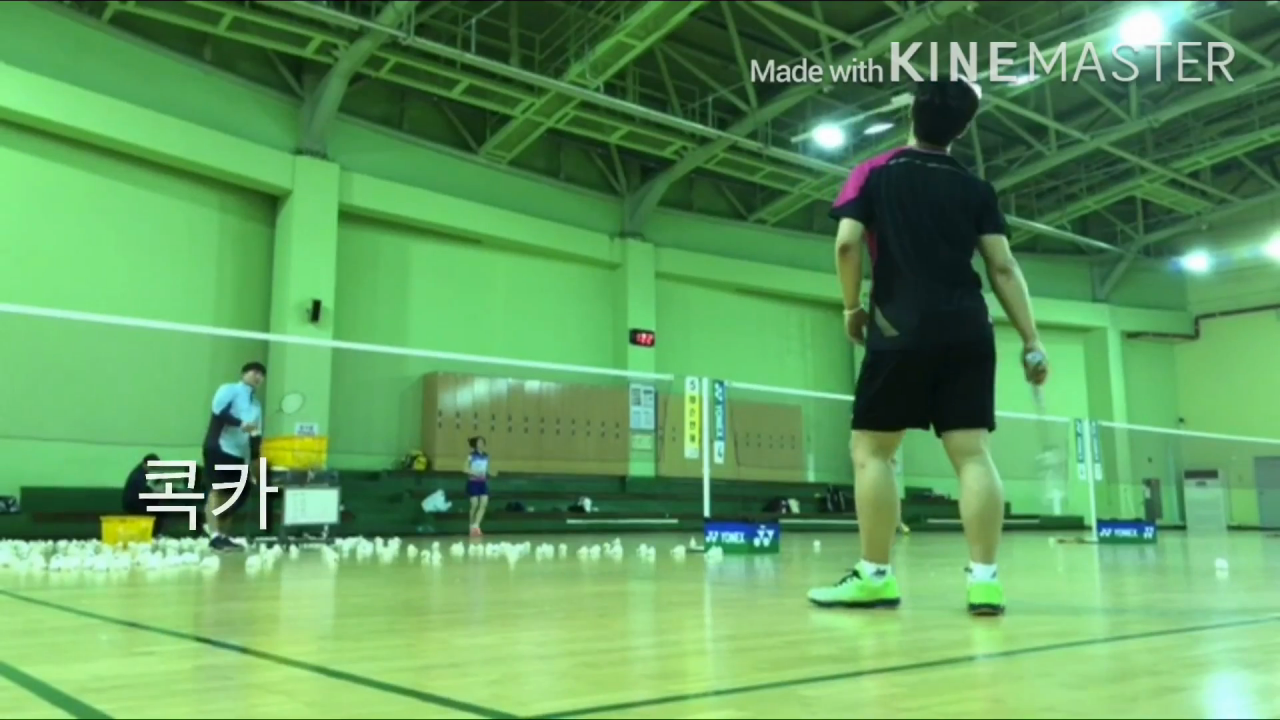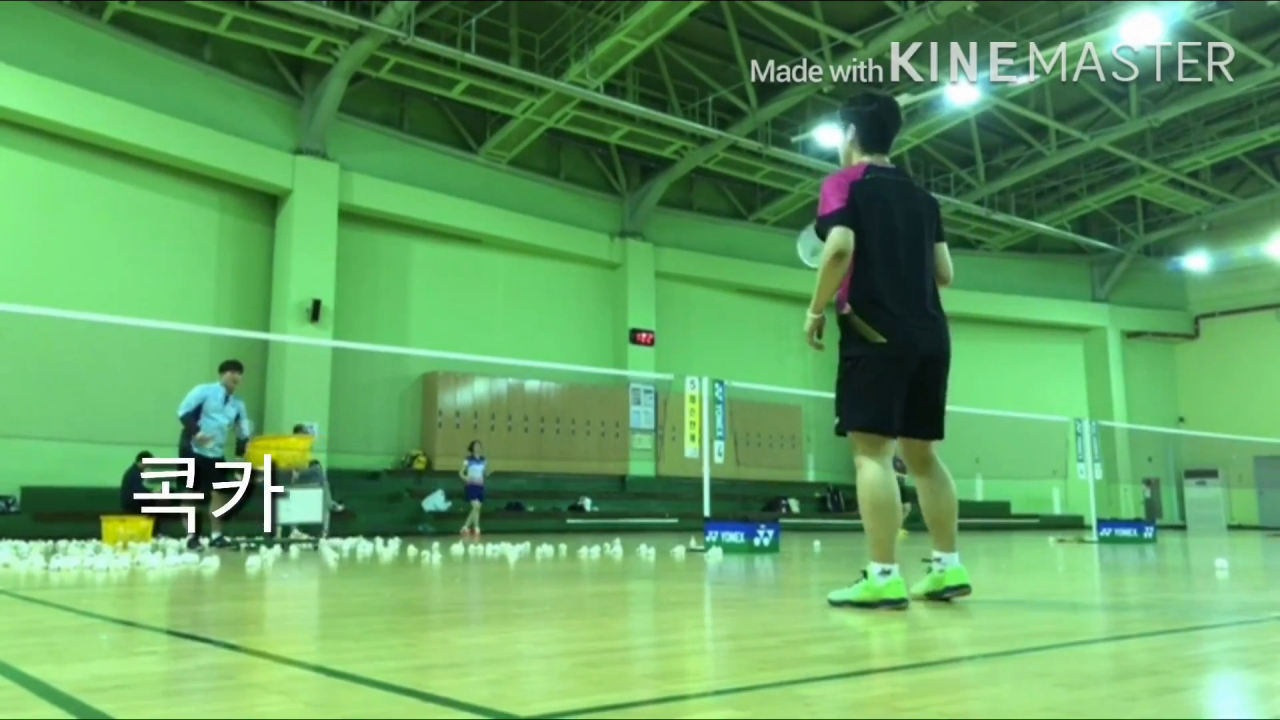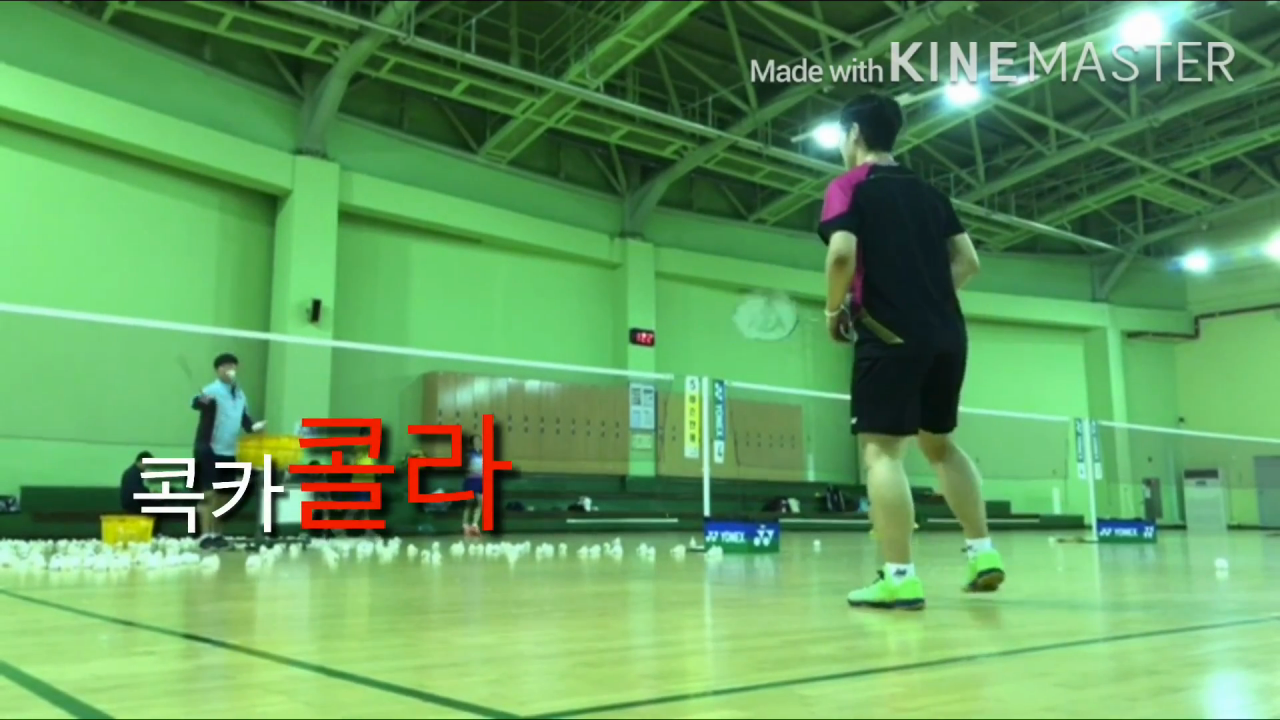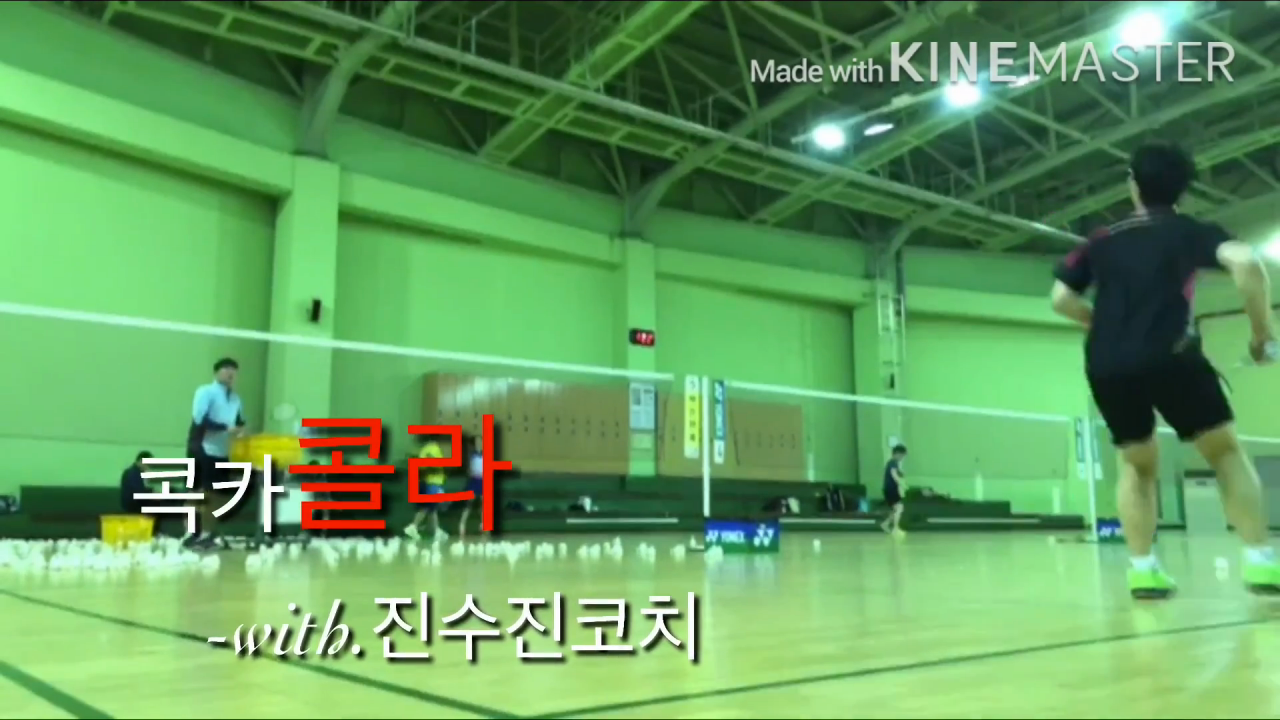
dt=1s
person 1, frame 1
left shoulder: (875, 174)
right shoulder: (977, 189)
left elbow: (847, 243)
right elbow: (1003, 268)
left wrist: (852, 306)
right wrist: (1031, 342)
left hip: (899, 333)
right hip: (966, 334)
left knee: (871, 450)
right knee: (971, 452)
left ankle: (875, 575)
right ankle: (984, 578)
person 1, frame 2
left shoulder: (844, 184)
right shoulder: (922, 196)
left elbow: (840, 249)
right elbow: (944, 272)
left wrist: (816, 310)
left hip: (874, 337)
right hip: (930, 338)
left knee: (870, 452)
right knee: (921, 455)
left ankle: (883, 577)
right ankle: (948, 567)
person 1, frame 3
left shoulder: (848, 187)
right shoulder: (927, 192)
left elbow: (842, 252)
right elbow: (967, 261)
left wrist: (834, 308)
left hip: (890, 336)
right hip: (948, 334)
left knee: (880, 451)
right knee: (939, 444)
left ankle: (898, 578)
right ankle: (982, 552)
person 1, frame 4
left shoulder: (1103, 240)
right shoulder: (1195, 231)
left elbow: (1062, 298)
left hip: (1106, 367)
right hip: (1169, 357)
left knee: (1138, 463)
right knee: (1226, 452)
left ankle: (1143, 567)
person 2, frame 1
left shoulder: (256, 404)
right shoulder: (229, 390)
left elbow: (256, 434)
right elbow: (218, 410)
left wrist: (255, 458)
right wrist: (240, 423)
left hip: (238, 454)
right hip: (218, 448)
left knee: (230, 495)
right knee: (216, 492)
left ankle: (222, 535)
right ankle: (214, 536)
person 2, frame 2
left shoulder: (238, 404)
right shoulder: (203, 391)
left elbow: (243, 432)
right elbow: (183, 412)
left wrist: (241, 454)
right wrist: (196, 432)
left hip: (217, 454)
right hip: (193, 450)
left knee: (219, 494)
left ankle: (216, 536)
right ankle: (192, 537)
person 2, frame 3
left shoulder: (240, 394)
right shoulder: (212, 390)
left elbow: (244, 416)
right elbow: (197, 403)
left wrist: (252, 426)
right wrist: (202, 400)
left hip: (229, 452)
right hip: (209, 450)
left knee: (222, 494)
right knee: (208, 493)
left ankle: (216, 534)
right ankle: (205, 536)
person 2, frame 4
left shoulder: (235, 398)
right shoulder: (205, 392)
left elbow: (238, 422)
right elbow: (199, 419)
left wrist: (240, 429)
right wrist: (225, 428)
left hip: (221, 453)
right hip: (202, 449)
left knee: (211, 494)
right knee: (197, 491)
left ankle: (206, 535)
right ankle: (189, 534)
